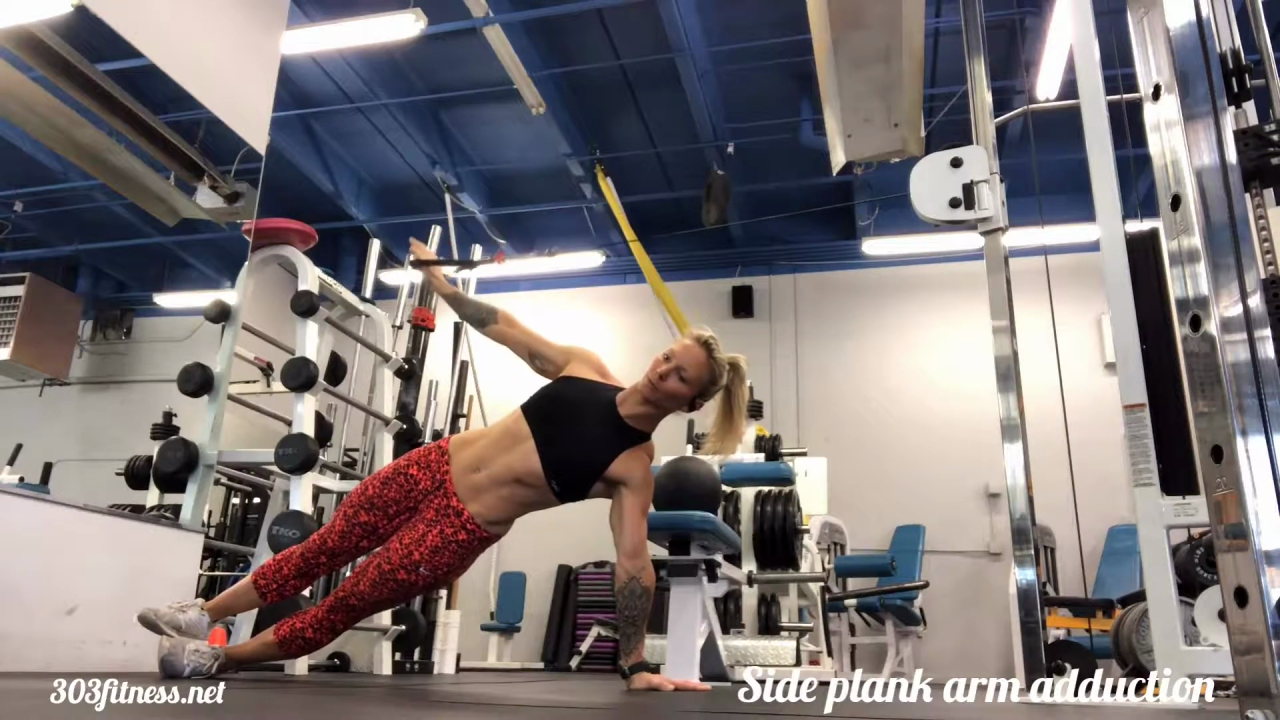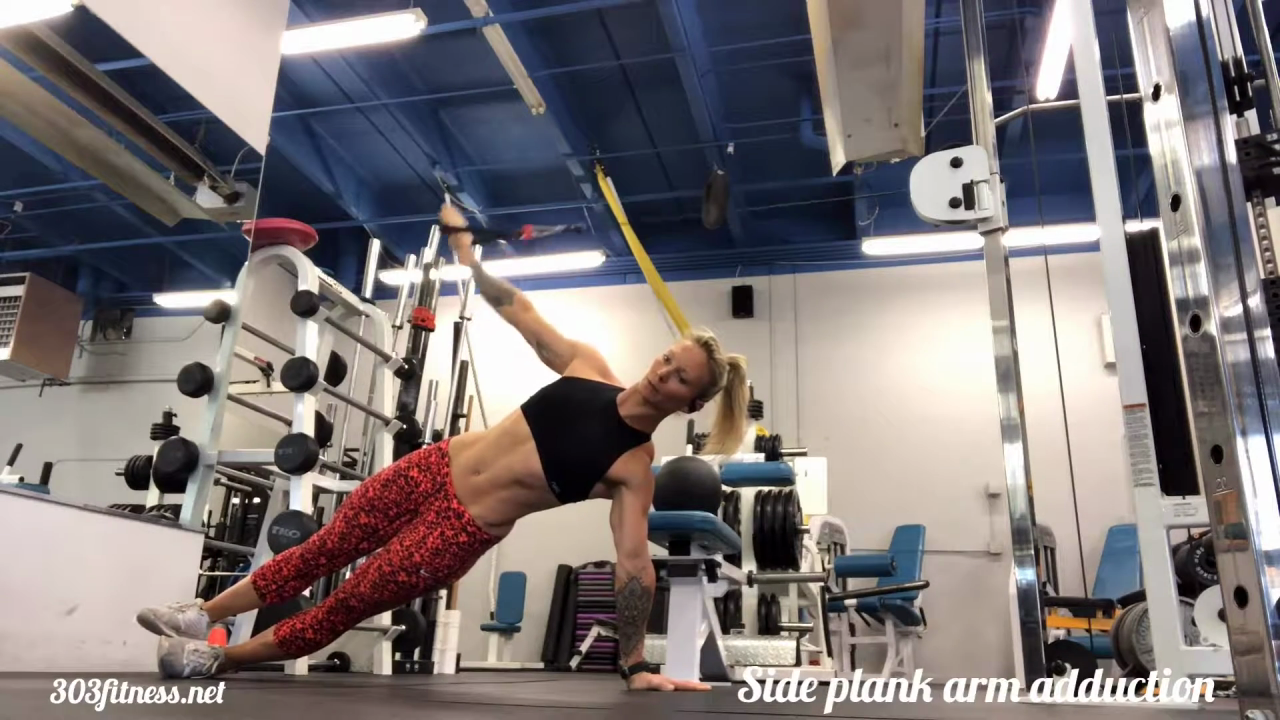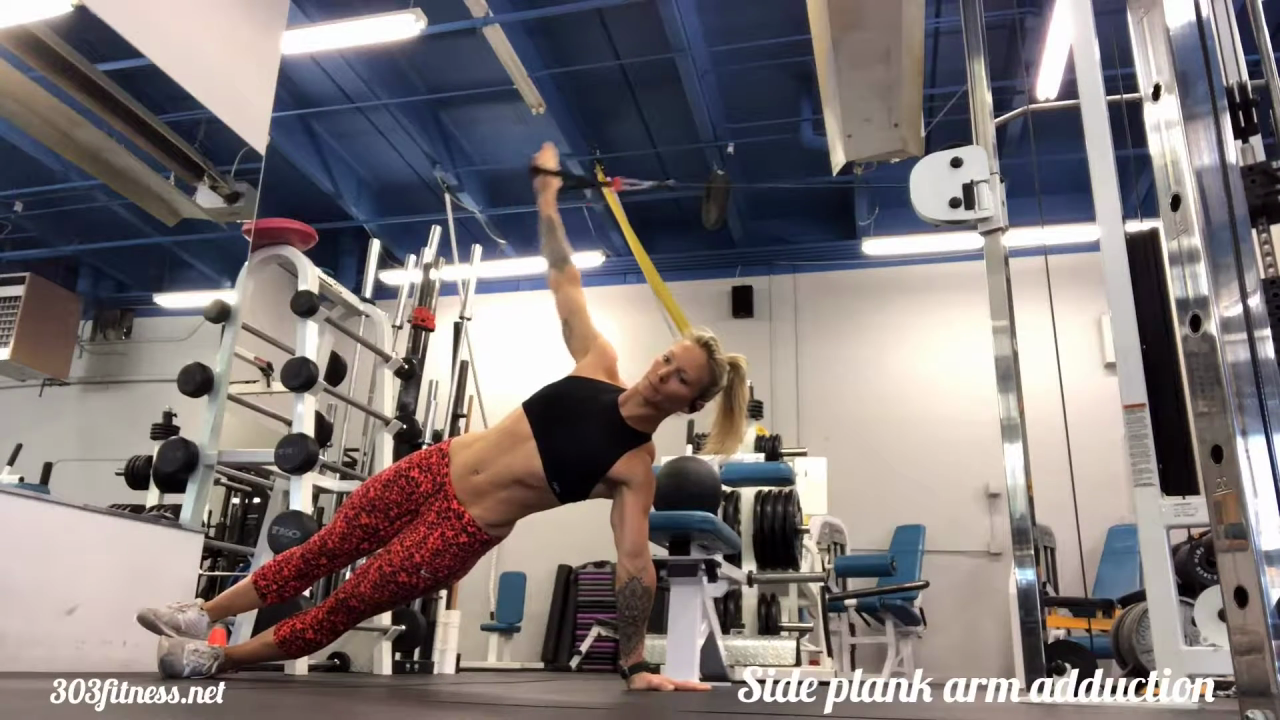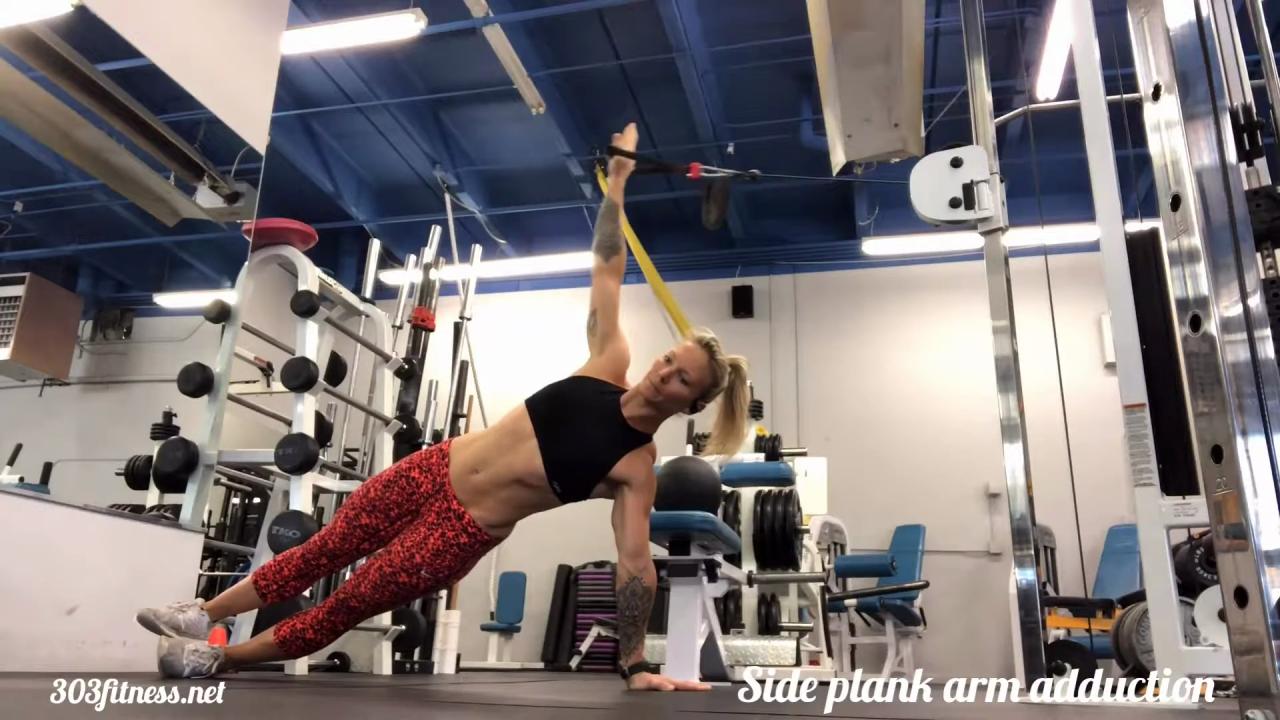
dt=0.4s
person 1, frame 1
left shoulder: (635, 467)
right shoulder: (588, 368)
left elbow: (634, 563)
right elbow: (504, 327)
left wrist: (636, 665)
right wrist: (439, 278)
left hip: (464, 529)
right hip: (437, 467)
left knee: (345, 606)
right knee: (323, 549)
left ankle: (219, 659)
right ankle: (203, 614)
person 1, frame 2
left shoulder: (636, 465)
right shoulder: (591, 369)
left elbow: (634, 560)
right elbow: (517, 310)
left wrist: (635, 664)
right wrist: (466, 245)
left hip: (465, 530)
right hip: (438, 468)
left knee: (346, 607)
right knee: (322, 549)
left ankle: (218, 660)
right ankle: (201, 613)
person 1, frame 3
left shoulder: (636, 466)
right shoulder: (599, 367)
left elbow: (635, 559)
right elbow: (563, 279)
left wrist: (635, 663)
right wrist: (549, 190)
left hip: (464, 532)
right hip: (437, 469)
left knee: (345, 608)
right knee: (322, 550)
left ankle: (218, 659)
right ankle: (201, 614)
person 1, frame 4
left shoulder: (637, 467)
right shoulder: (607, 368)
left elbow: (635, 558)
right elbow: (608, 270)
left wrist: (635, 662)
right wrist: (617, 176)
left hip: (464, 531)
right hip: (437, 470)
left knee: (343, 609)
right knee: (325, 549)
left ankle: (217, 659)
right ankle: (202, 614)
